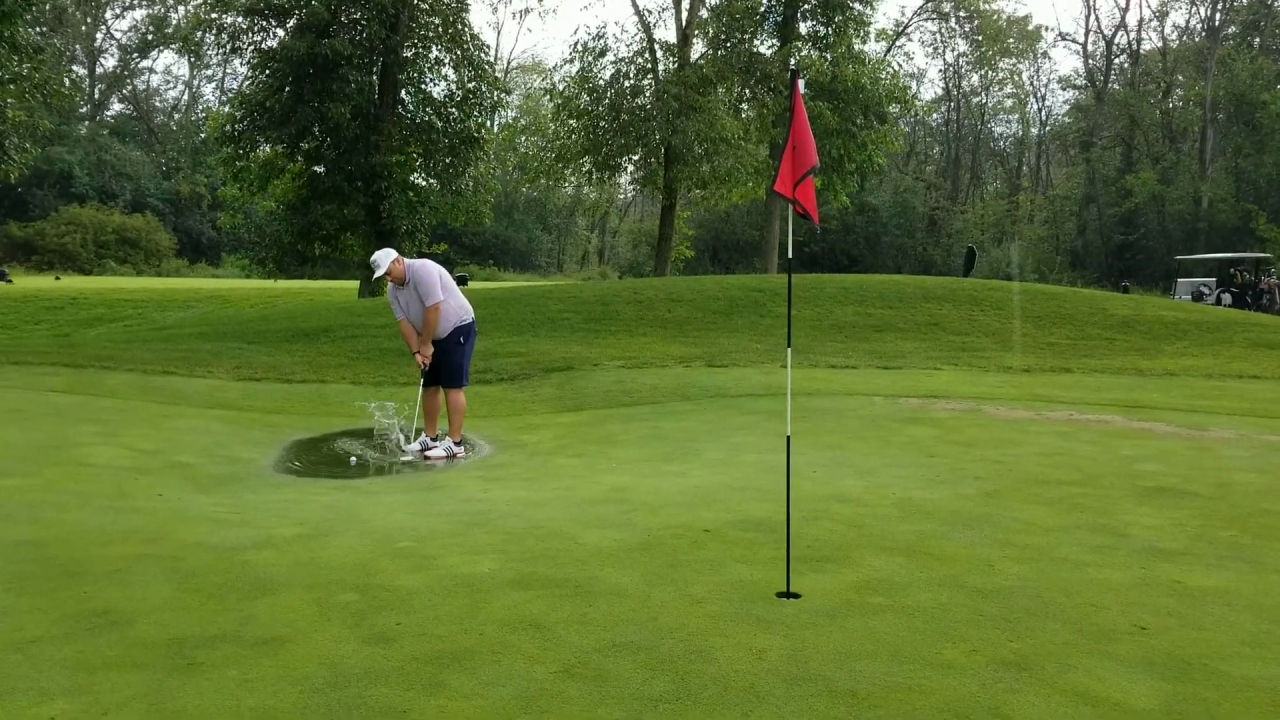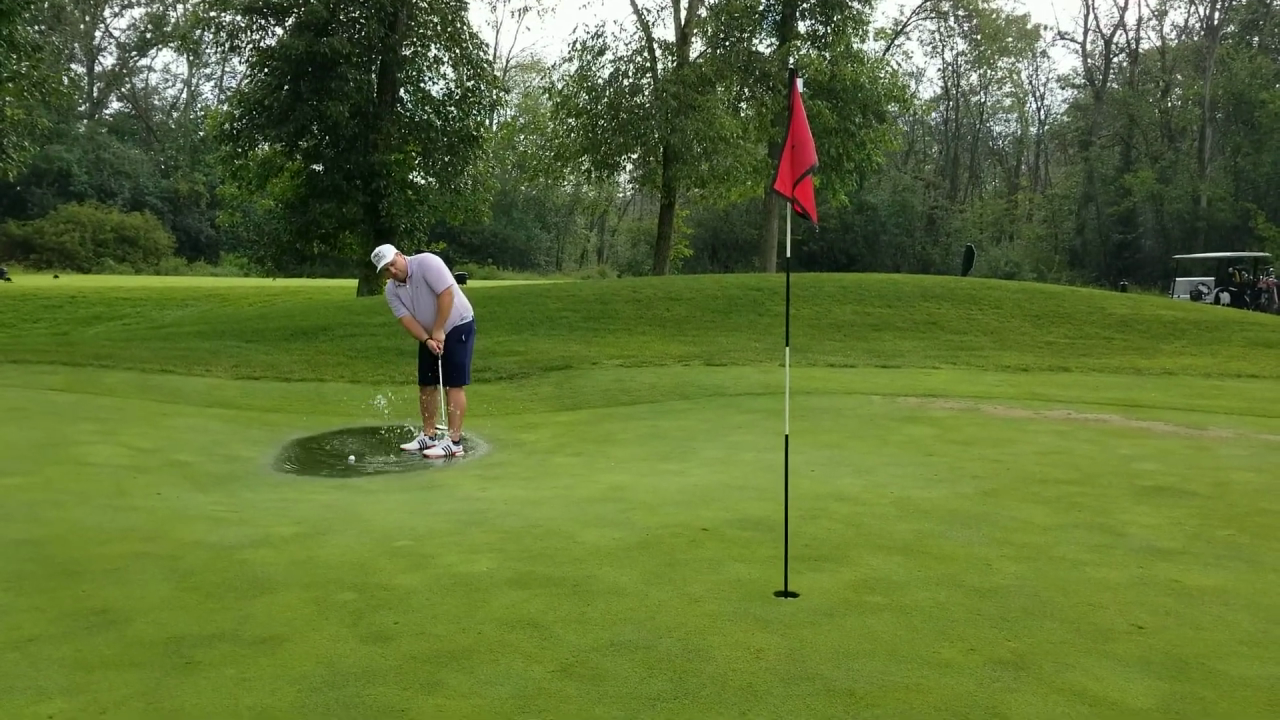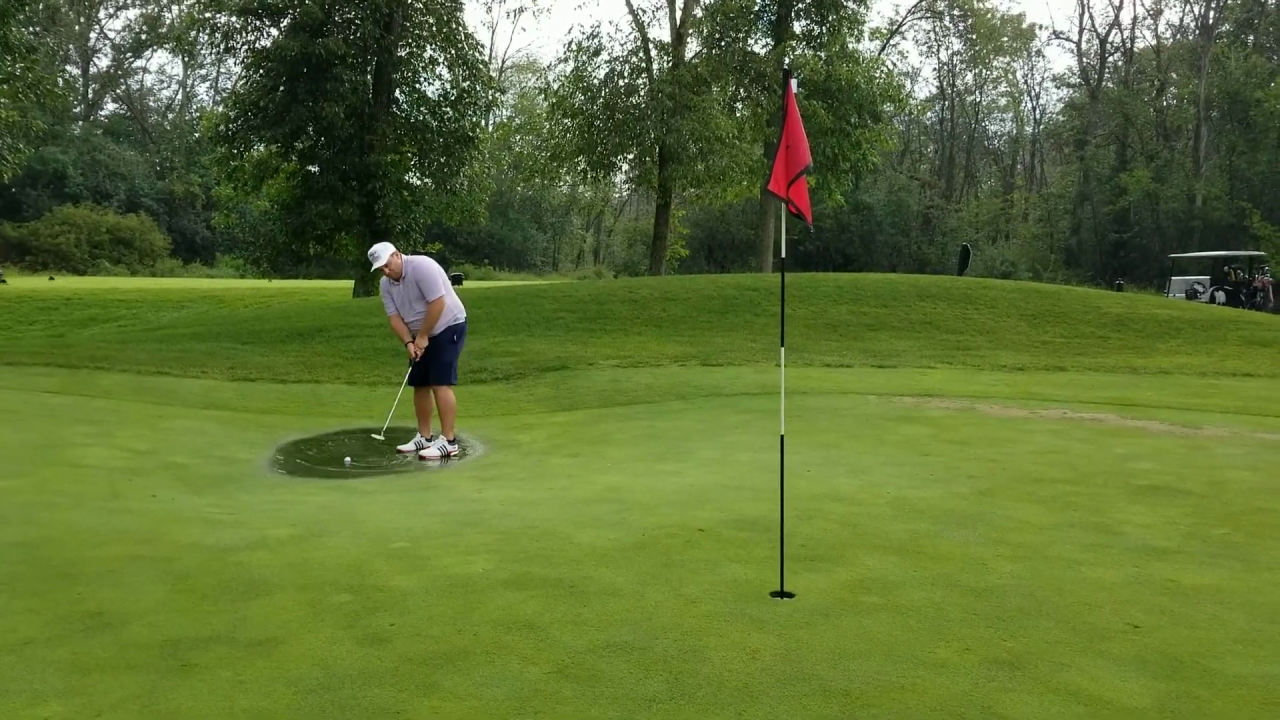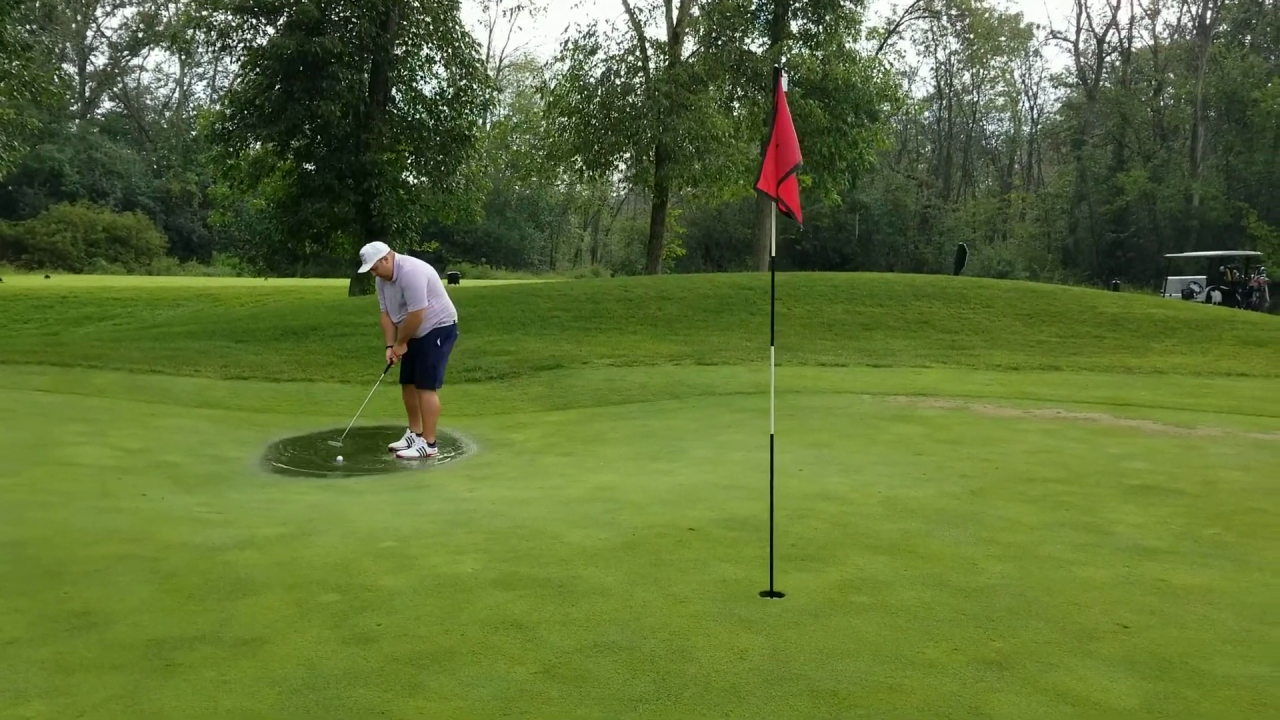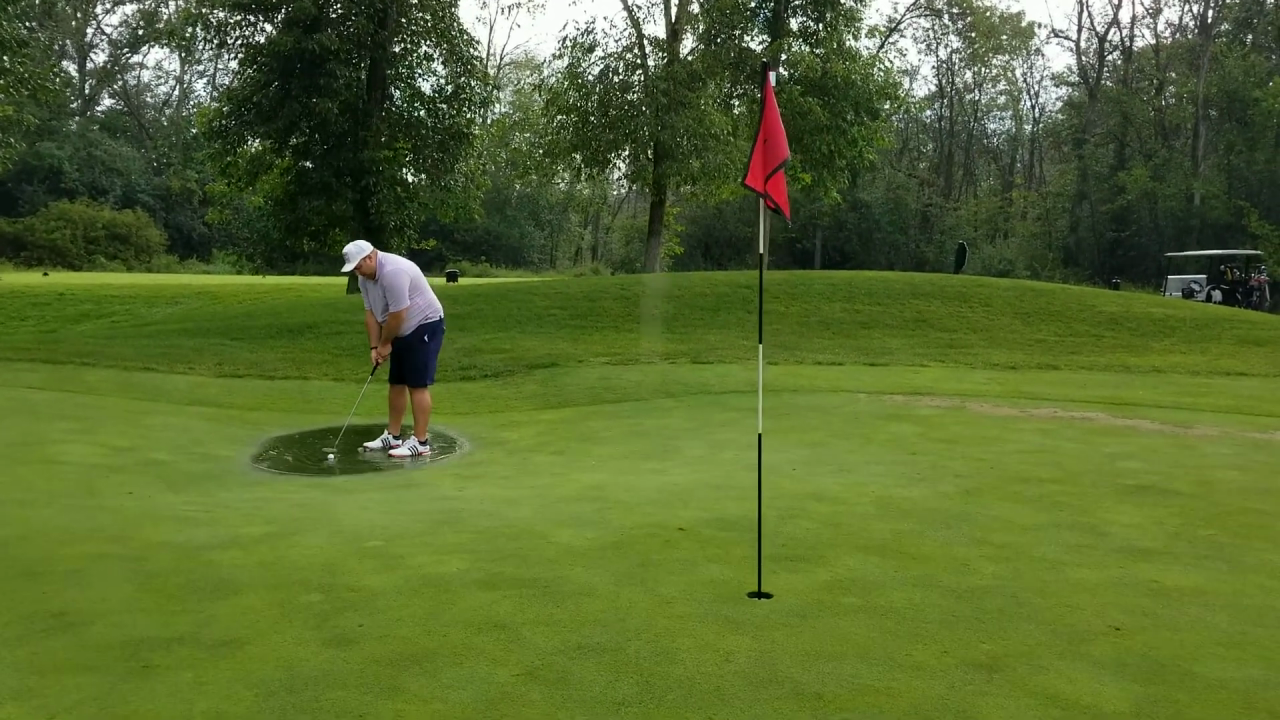
dt=0.4s
person 1, frame 1
left shoulder: (422, 270)
right shoulder: (393, 289)
left elbow: (433, 309)
right elbow: (404, 322)
left wrist: (427, 344)
right wrist: (416, 352)
left hip: (457, 330)
right hip: (432, 339)
left knee: (452, 386)
right knee: (429, 386)
left ankle: (455, 443)
right ankle: (430, 437)
person 1, frame 2
left shoulder: (426, 263)
right shoulder: (391, 290)
left elbow: (446, 294)
right elbow: (406, 318)
left wrist: (438, 331)
right wrist: (427, 339)
left hip: (457, 327)
right hip: (430, 336)
left knee: (453, 385)
right knee: (426, 385)
left ankle: (454, 442)
right ankle: (428, 436)
person 1, frame 3
left shoulder: (422, 266)
right shoulder: (386, 284)
left elbow: (437, 304)
right elbow: (394, 317)
left wrist: (422, 337)
right wrist: (409, 342)
left hip: (447, 328)
right hip: (421, 336)
left knee: (441, 385)
right knee: (420, 386)
left ankle: (448, 442)
right ankle: (424, 438)
person 1, frame 4
left shoulder: (411, 272)
right shoulder: (382, 279)
left elbow: (416, 315)
right elbow: (386, 314)
left wrist: (400, 343)
right wrist: (390, 345)
left hip: (438, 330)
right hip: (415, 334)
left knee: (426, 387)
right knee: (408, 384)
left ankle: (428, 444)
right ankle: (415, 434)
person 1, frame 5
left shoulder: (393, 271)
right shoulder: (365, 279)
left elbow: (398, 315)
right elbow: (371, 313)
left wrist: (385, 343)
right wrist: (375, 346)
left hip: (425, 327)
right hip: (401, 333)
left knee: (417, 386)
right knee: (396, 384)
left ankle: (420, 442)
right ankle: (393, 436)
